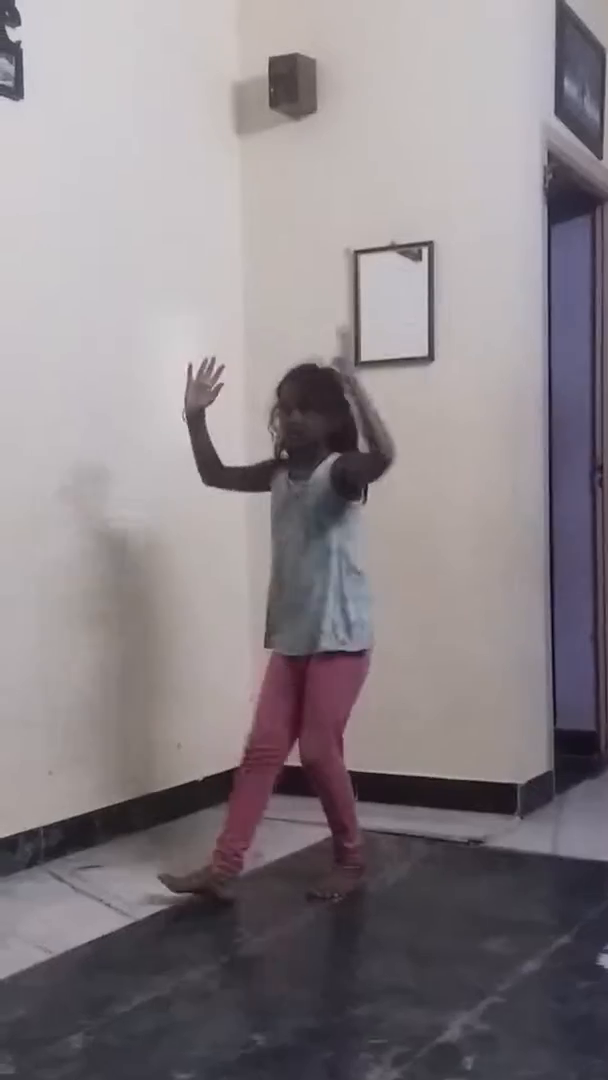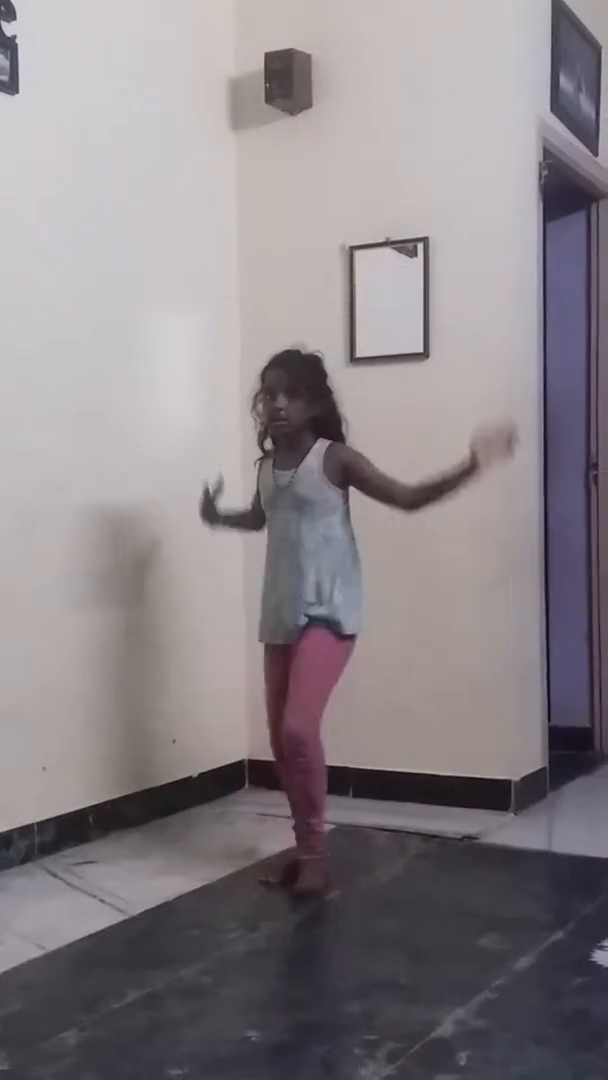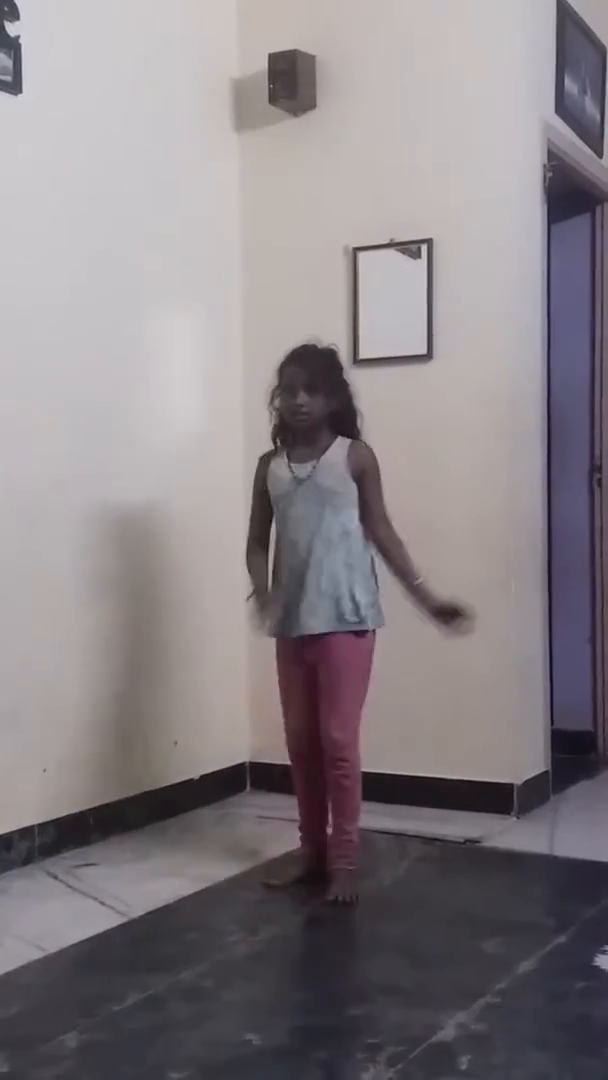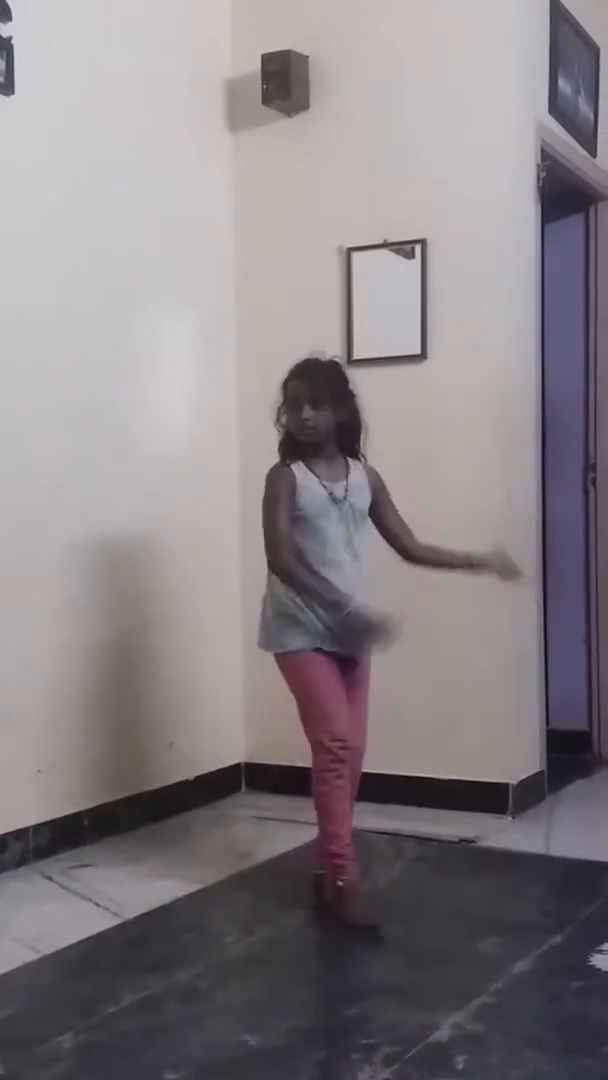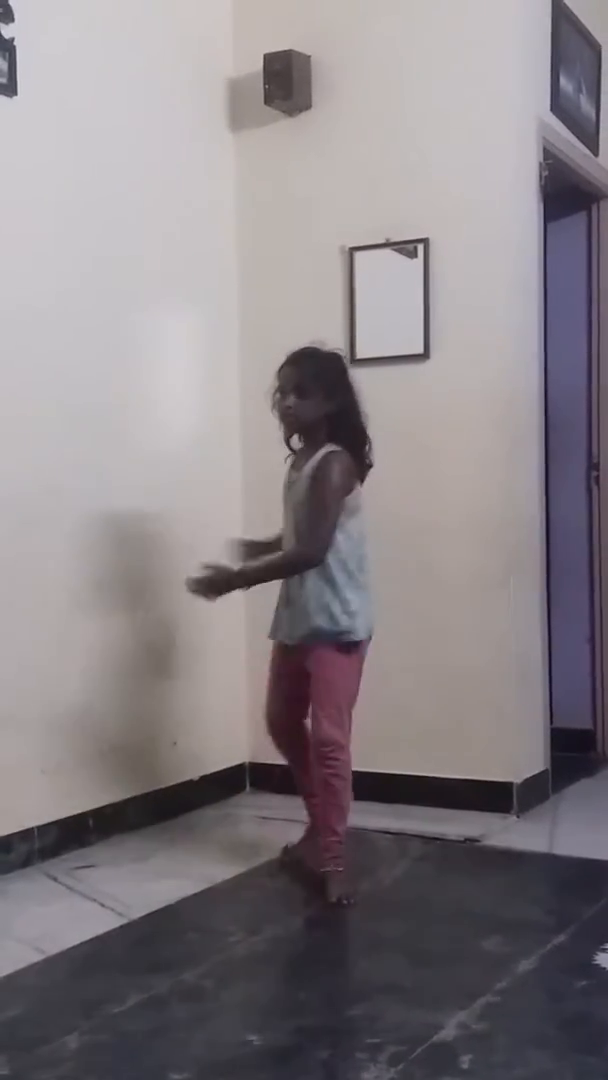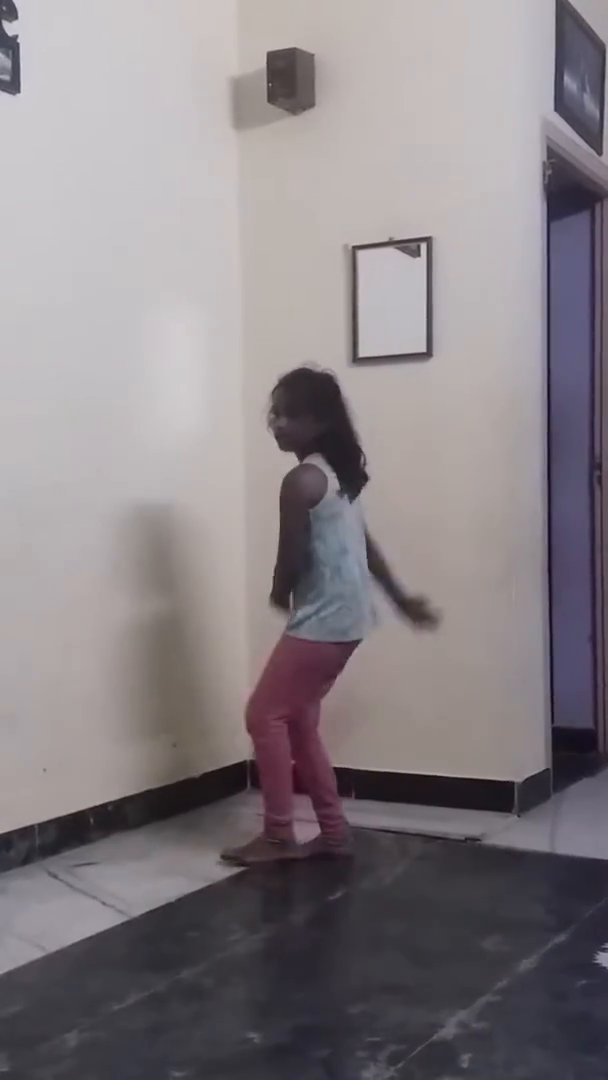
dt=0.5s
person 1, frame 1
left shoulder: (341, 471)
right shoulder: (277, 473)
left elbow: (383, 456)
right elbow: (216, 475)
left wrist: (352, 386)
right wrist: (195, 414)
left hip: (340, 635)
right hip: (288, 635)
left knee: (319, 752)
right knee: (262, 749)
left ankle: (351, 861)
right ankle: (222, 868)
person 1, frame 2
left shoulder: (335, 458)
right shoulder: (265, 467)
left elbow: (407, 498)
left wrist: (467, 468)
right wrist: (217, 516)
left hip: (327, 615)
right hip: (280, 619)
left knee: (298, 729)
right knee: (282, 740)
left ankle: (312, 847)
right ankle: (308, 848)
person 1, frame 3
left shoulder: (354, 456)
right shoulder: (268, 466)
left elbow: (381, 534)
right elbow: (256, 543)
left wrist: (425, 597)
right wrist: (260, 587)
left hip: (346, 617)
right hip: (291, 620)
left knee: (337, 740)
right knee: (301, 742)
left ankle: (343, 862)
right ankle: (315, 850)
person 1, frame 4
left shoulder: (365, 477)
right shoulder: (283, 478)
left elbow: (409, 547)
right elbow: (281, 560)
left wrist: (480, 563)
right wrist: (345, 609)
left hip: (350, 633)
right hip: (299, 631)
left knee: (348, 750)
right knee: (337, 741)
left ankle: (332, 867)
right ankle: (342, 877)
person 1, frame 5
left shoulder: (334, 465)
right shoulder: (301, 461)
left elbow: (311, 551)
left wrist: (233, 579)
right wrist: (264, 546)
left hip: (337, 619)
right hip: (300, 617)
left knee: (327, 737)
right knee: (282, 724)
left ankle: (333, 860)
right ankle: (320, 827)
person 1, frame 6
left shoulder: (300, 481)
right shoulder: (337, 475)
left elbow: (290, 562)
right elbow: (363, 542)
left wrist: (279, 595)
right wrist: (400, 598)
left hip: (322, 619)
right hip: (344, 616)
left knee: (264, 715)
right knee: (297, 721)
left ankle: (277, 835)
right ankle: (334, 831)
